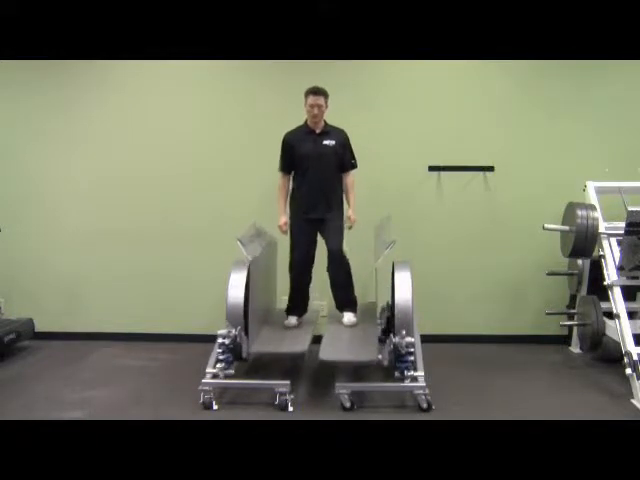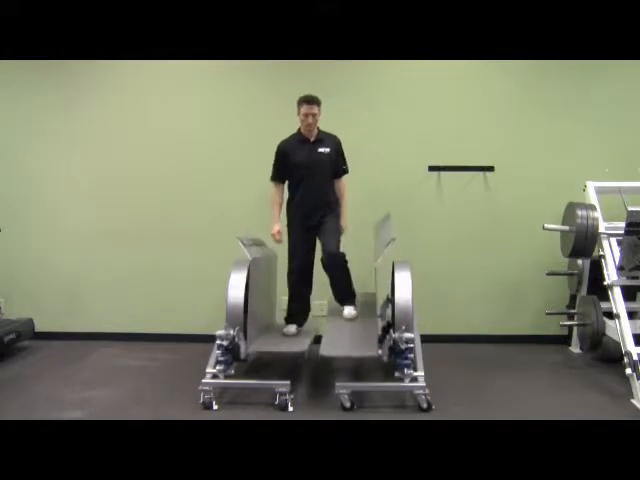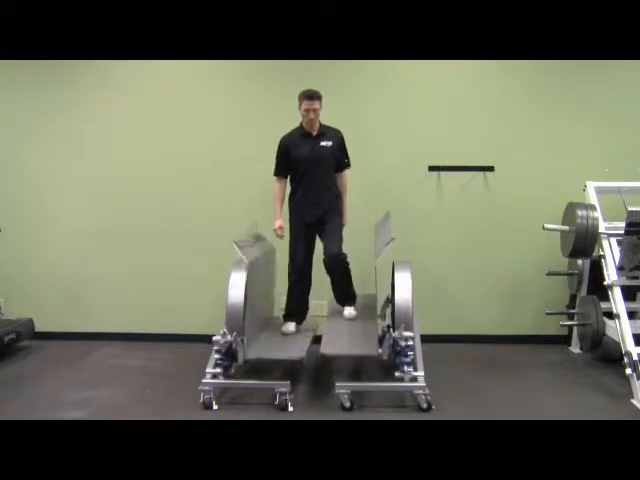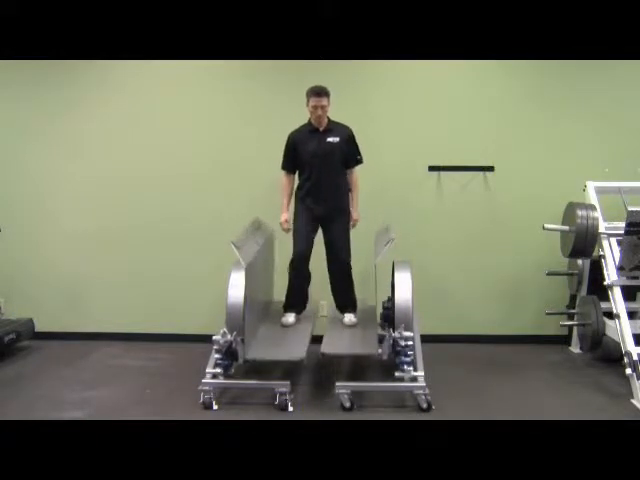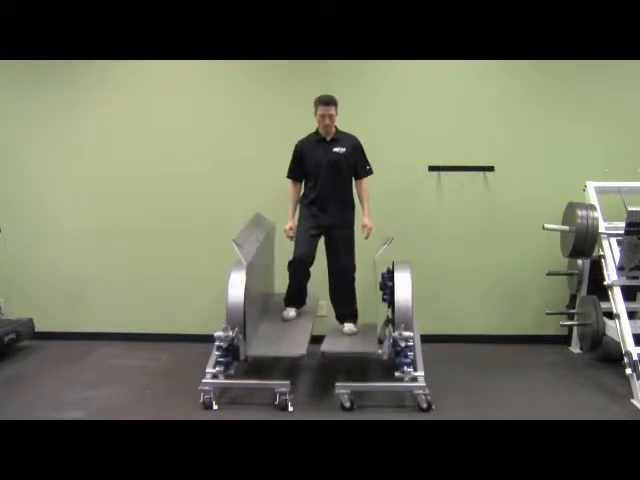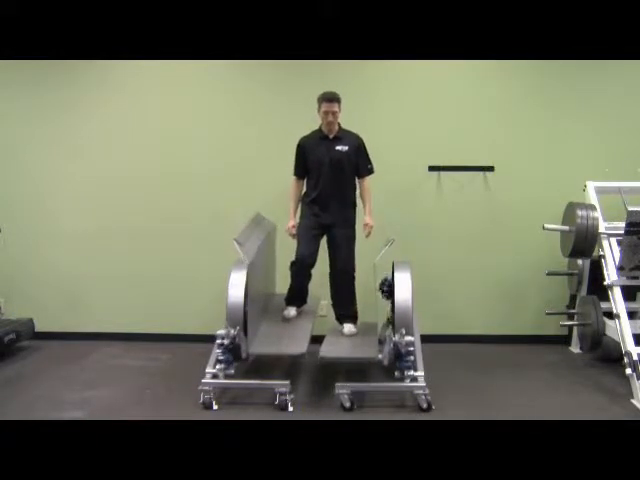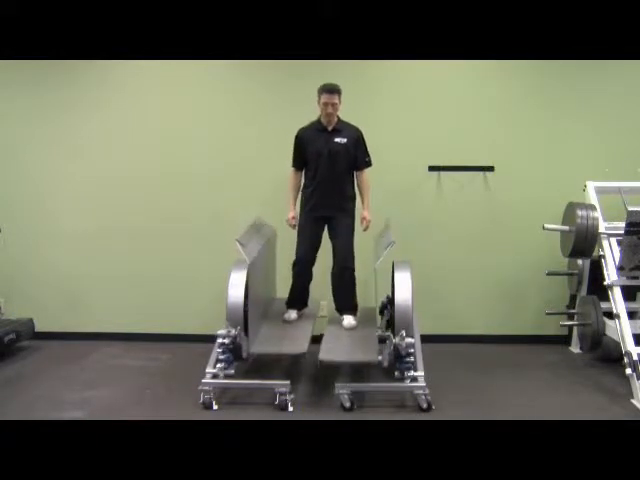
dt=0.2s
person 1, frame 1
left shoulder: (339, 137)
right shoulder: (292, 138)
left elbow: (347, 175)
right elbow: (285, 177)
left wrist: (351, 207)
right wrist: (282, 212)
left hip: (331, 210)
right hip: (301, 211)
left knee: (336, 255)
right knee: (300, 262)
left ankle: (347, 307)
right ankle: (296, 311)
person 1, frame 2
left shoulder: (332, 143)
right shoulder: (286, 147)
left elbow: (339, 180)
right elbow: (278, 186)
left wrist: (343, 214)
right wrist: (276, 221)
left hip: (328, 213)
right hip: (299, 217)
left knee: (332, 255)
right knee: (299, 268)
left ankle: (348, 301)
right ankle: (295, 318)
person 1, frame 3
left shoulder: (335, 137)
right shoulder: (288, 142)
left elbow: (341, 175)
right elbow: (280, 180)
left wrist: (344, 209)
right wrist: (278, 216)
left hip: (330, 210)
right hip: (301, 213)
left knee: (334, 256)
right knee: (299, 265)
left ankle: (348, 302)
right ankle: (294, 317)
person 1, frame 4
left shoulder: (344, 133)
right shoulder: (296, 137)
left elbow: (351, 172)
right elbow: (288, 175)
left wrist: (354, 206)
right wrist: (285, 210)
left hip: (337, 208)
right hip: (306, 207)
left knee: (340, 259)
right knee: (299, 256)
left ankle: (348, 308)
right ankle: (293, 308)
person 1, frame 5
left shoulder: (351, 144)
right shoulder: (303, 146)
left elbow: (361, 181)
right elbow: (295, 184)
left wrist: (366, 215)
right wrist: (290, 218)
left hip: (341, 216)
right hip: (310, 213)
left knee: (343, 268)
right knee: (300, 259)
left ankle: (347, 317)
right ankle: (294, 303)
person 1, frame 6
left shoulder: (354, 142)
right shoulder: (306, 143)
left elbow: (363, 179)
right elbow: (298, 180)
left wrist: (368, 213)
right wrist: (292, 215)
left hip: (343, 215)
right hip: (312, 212)
left knee: (343, 268)
right knee: (302, 260)
left ankle: (347, 318)
right ankle: (294, 302)
person 1, frame 7
left shoulder: (353, 134)
right shoulder: (304, 135)
left elbow: (361, 173)
right elbow: (297, 172)
left wrist: (365, 207)
right wrist: (292, 207)
left hip: (342, 208)
right hip: (311, 207)
left knee: (344, 259)
right knee: (303, 258)
left ankle: (347, 310)
right ankle: (295, 305)
